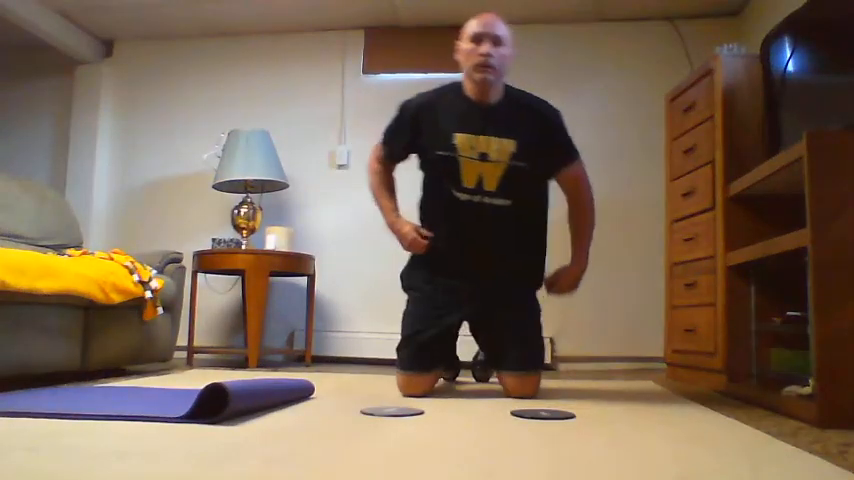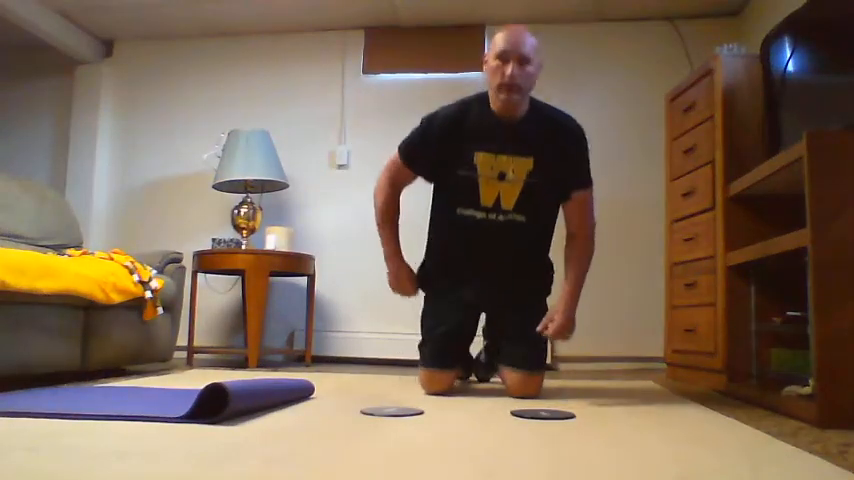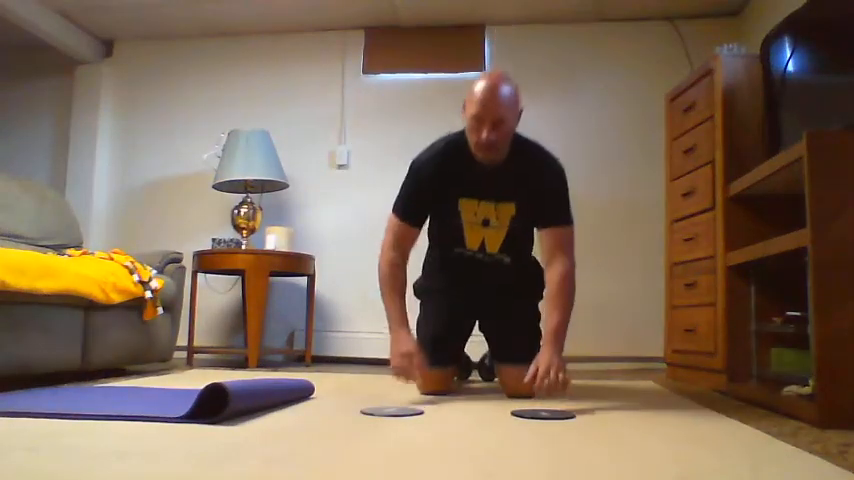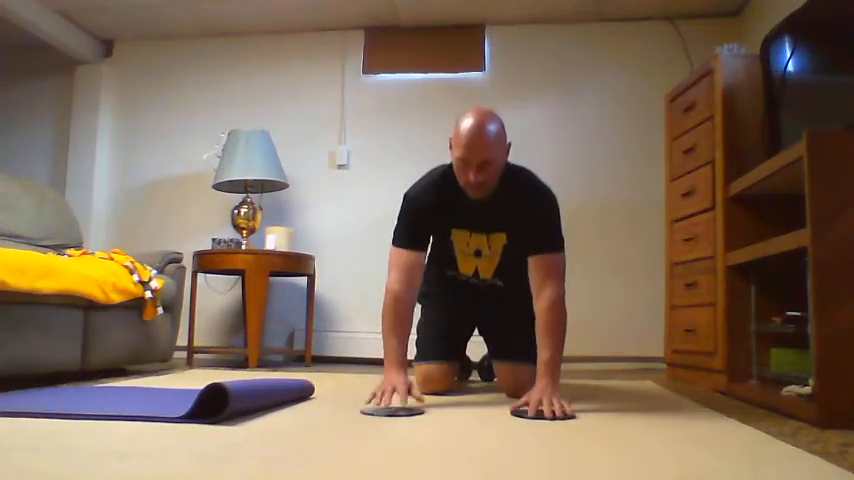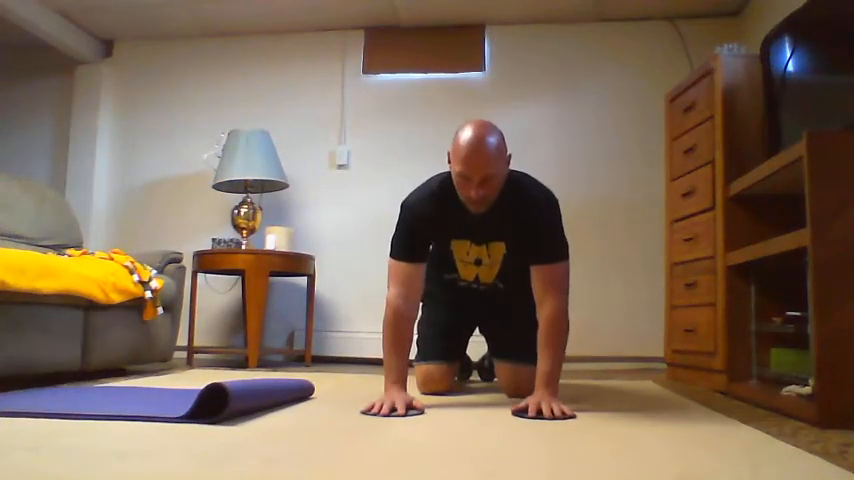
dt=0.3s
person 1, frame 1
left shoulder: (538, 118)
right shoulder: (423, 110)
left elbow: (578, 189)
right elbow: (379, 163)
left wrist: (578, 262)
right wrist: (394, 219)
left hip: (510, 275)
right hip: (437, 272)
left knee: (524, 389)
right knee: (414, 387)
left ankle: (488, 356)
right ankle: (447, 357)
person 1, frame 2
left shoulder: (564, 134)
right shoulder: (446, 123)
left elbow: (580, 226)
right elbow: (388, 184)
left wrist: (568, 302)
right wrist: (395, 264)
left hip: (521, 279)
right hip: (451, 274)
left knee: (525, 387)
right knee: (435, 385)
left ankle: (495, 353)
right ankle: (460, 358)
person 1, frame 3
left shoulder: (543, 170)
right shoulder: (432, 164)
left elbow: (560, 261)
right elbow: (393, 252)
left wrist: (552, 347)
right wrist: (399, 332)
left hip: (512, 286)
right hip: (447, 282)
left knee: (522, 386)
right knee: (431, 383)
left ankle: (494, 361)
right ankle: (458, 362)
person 1, frame 4
left shoulder: (535, 197)
right shoulder: (423, 195)
left elbow: (548, 290)
right elbow: (400, 284)
left wrist: (547, 381)
right wrist: (394, 370)
left hip: (509, 294)
right hip: (447, 290)
left knee: (520, 385)
right knee: (431, 382)
left ankle: (494, 359)
right ankle: (459, 360)
person 1, frame 5
left shoulder: (538, 204)
right shoulder: (421, 204)
left elbow: (552, 301)
right elbow: (401, 298)
left wrist: (545, 390)
right wrist: (394, 386)
left hip: (512, 294)
right hip: (447, 292)
left knee: (522, 385)
right knee: (432, 382)
left ankle: (495, 360)
right ankle: (458, 359)
